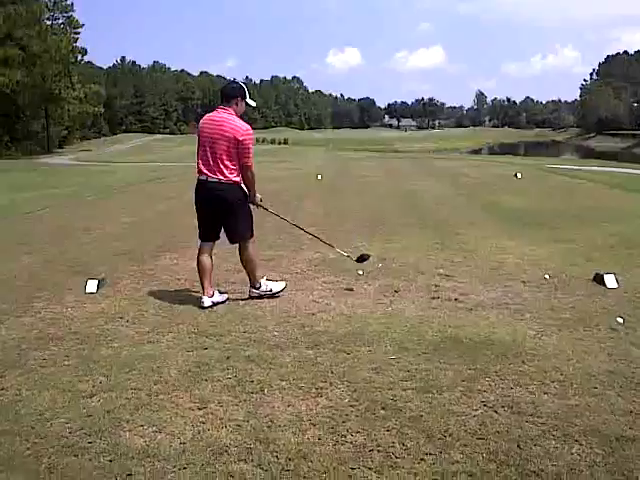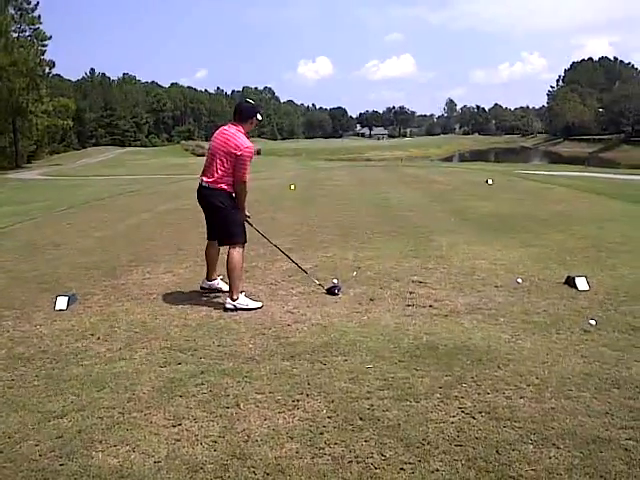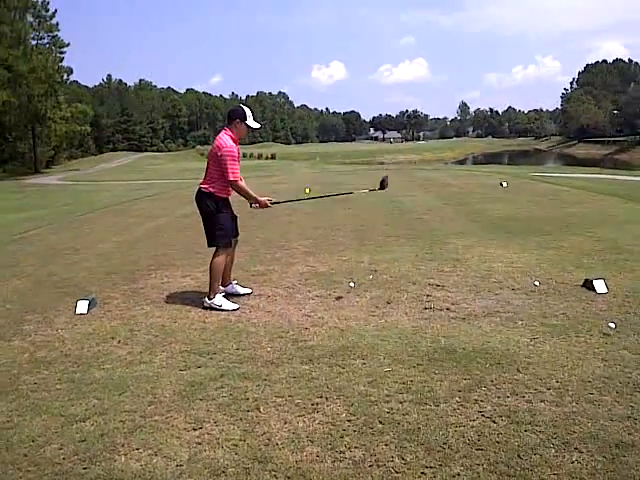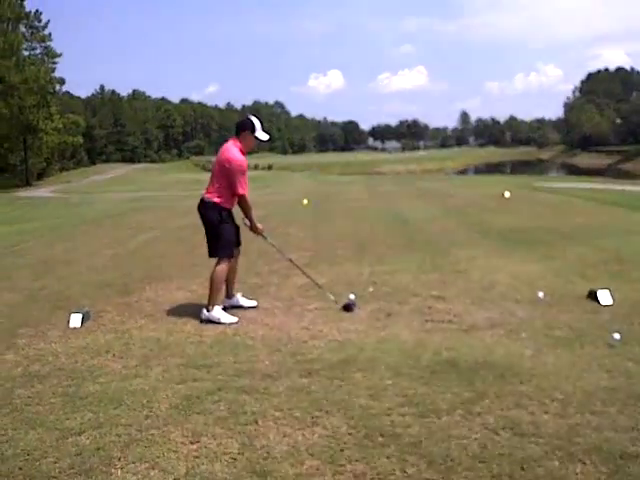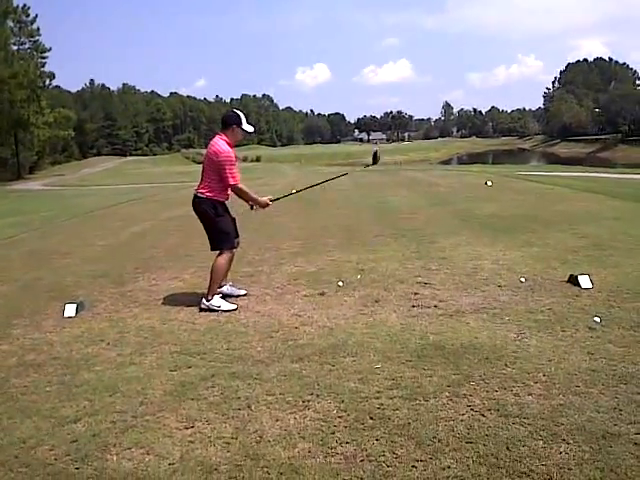
dt=1s
person 1, frame 1
left shoulder: (204, 122)
right shoulder: (242, 129)
right elbow: (247, 168)
right wrist: (252, 194)
left hip: (203, 187)
right hip: (228, 189)
left knee: (206, 243)
right knee: (245, 240)
left ankle: (207, 294)
right ankle: (257, 285)
person 1, frame 2
left shoulder: (220, 132)
right shoulder: (245, 145)
right elbow: (241, 183)
left wrist: (237, 207)
right wrist: (241, 209)
left hip: (205, 190)
right hip: (220, 195)
left knee: (214, 238)
right knee: (236, 245)
left ankle: (210, 280)
right ankle: (235, 297)
person 1, frame 3
left shoulder: (228, 141)
right shoulder: (228, 145)
left elbow: (236, 178)
right elbow: (234, 183)
left wrist: (251, 198)
right wrist: (256, 199)
left hip: (218, 198)
right hip: (212, 199)
left knee: (231, 242)
right knee: (223, 247)
left ankle: (226, 285)
right ankle: (212, 297)
person 1, frame 4
left shoulder: (230, 148)
right shoulder: (237, 158)
right elbow: (242, 195)
left wrist: (246, 217)
right wrist: (252, 222)
left hip: (219, 207)
right hip: (215, 209)
left knee: (233, 252)
right knee: (224, 258)
left ankle: (231, 297)
right ankle: (211, 309)
person 1, frame 5
left shoulder: (219, 143)
right shoulder: (224, 151)
left elbow: (231, 184)
right elbow: (235, 186)
left wrist: (250, 199)
right wrist: (258, 201)
left hip: (212, 201)
right hip: (209, 203)
left knee: (232, 243)
right knee: (226, 248)
left ankle: (221, 286)
right ankle: (210, 299)
